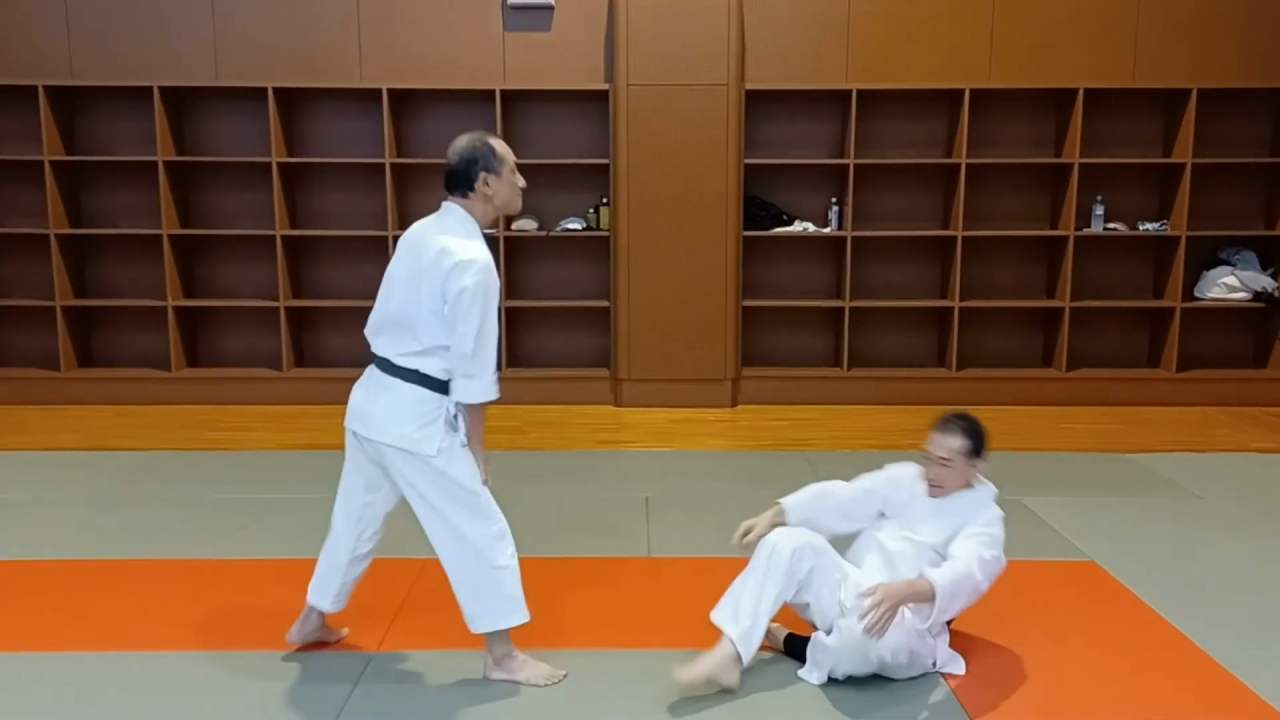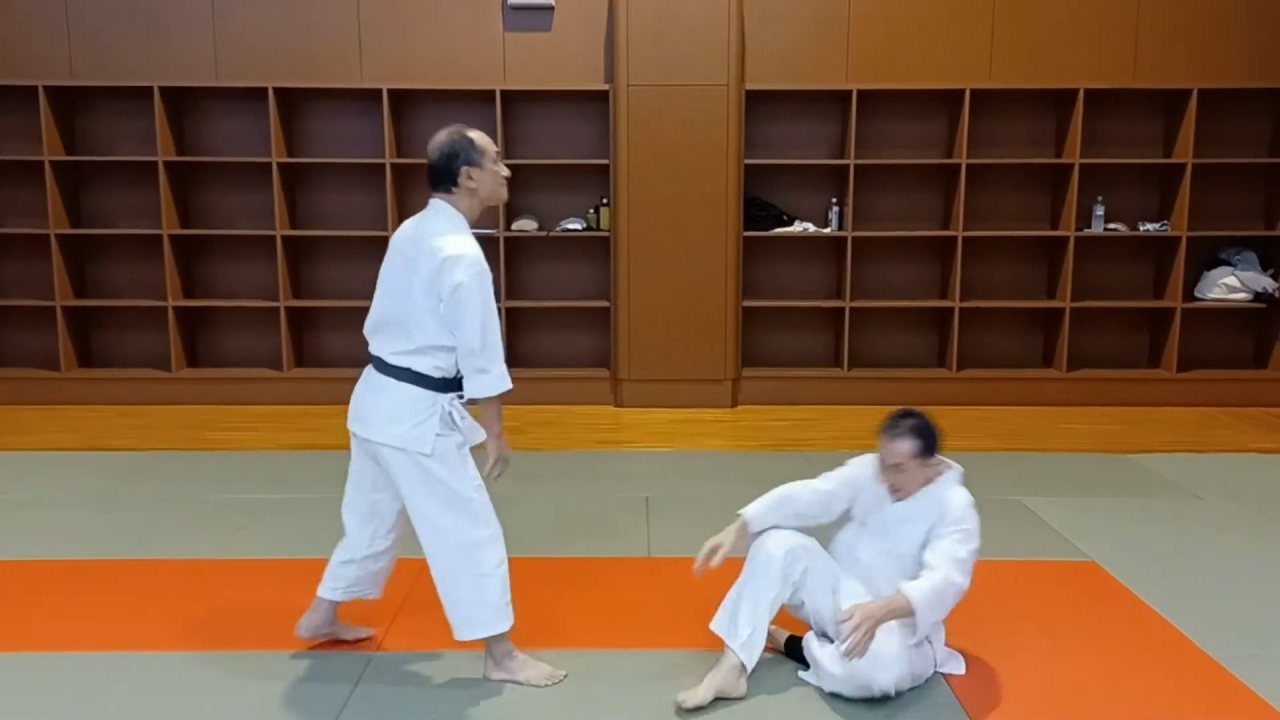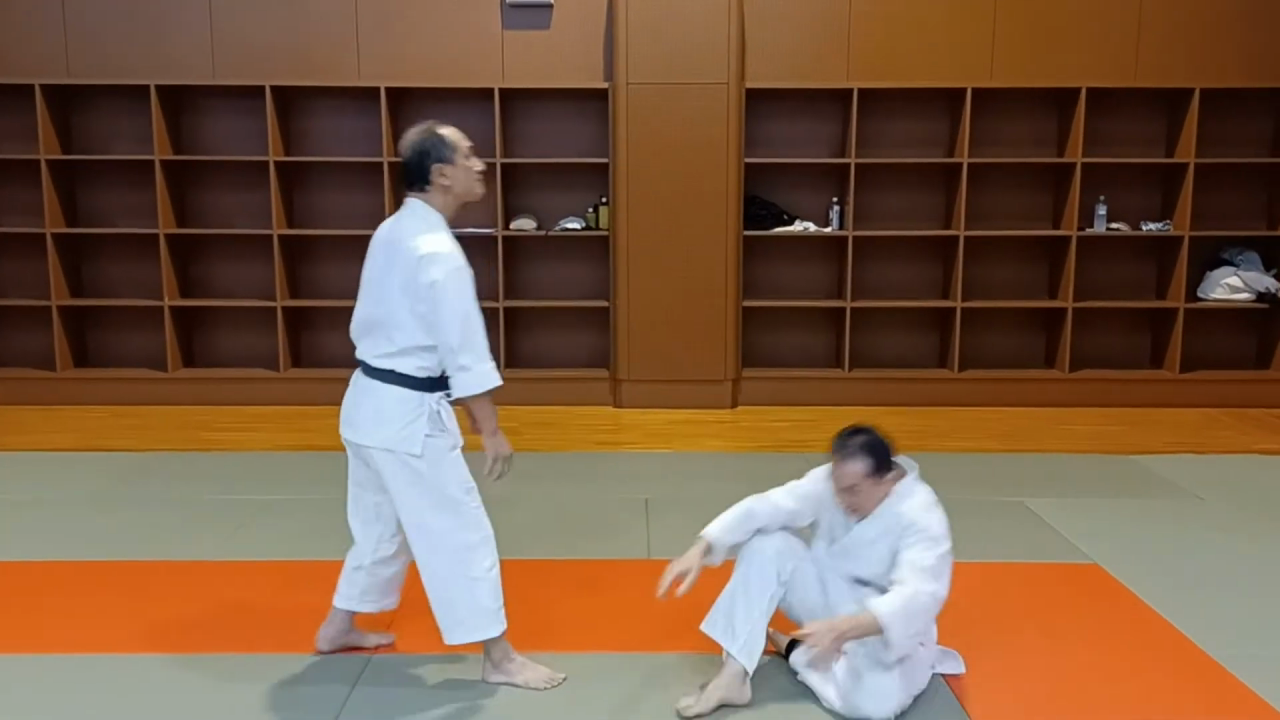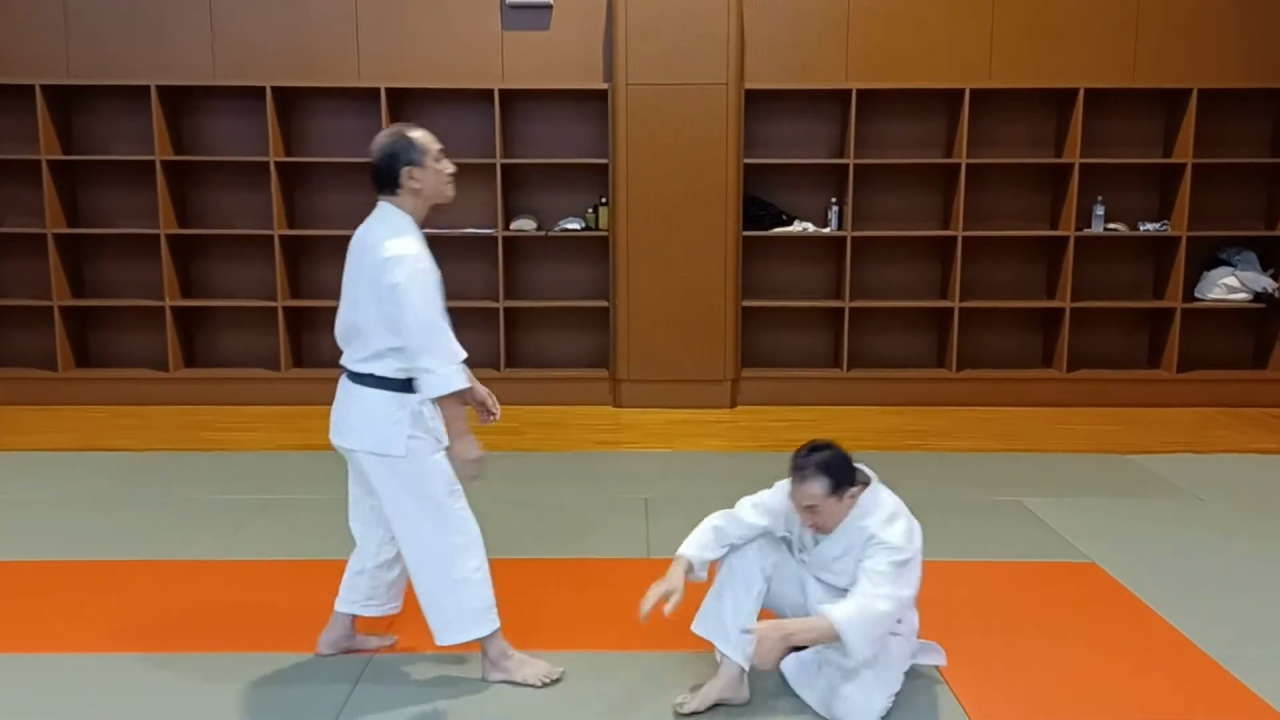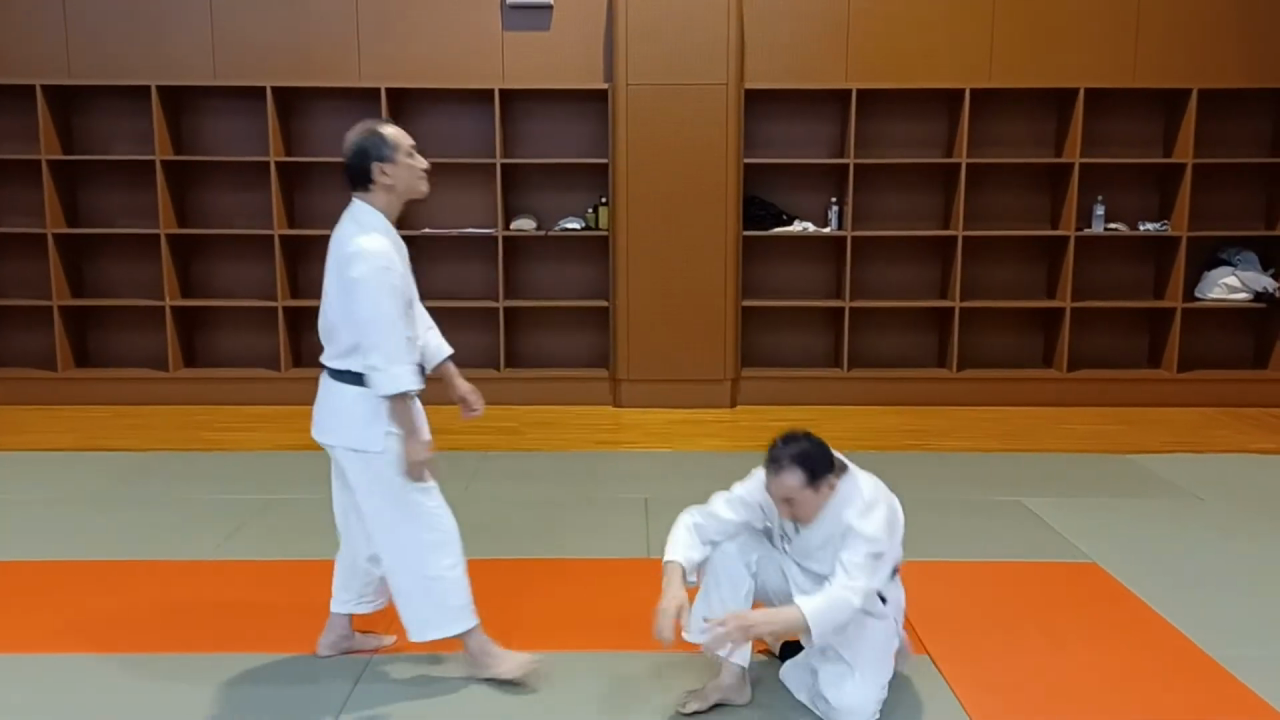
dt=0.1s
person 1, frame 1
left shoulder: (420, 233)
right shoulder: (471, 259)
right elbow: (473, 364)
right wrist: (476, 443)
left hip: (374, 396)
right hip: (419, 413)
left knee: (358, 516)
right knee: (479, 529)
left ankle: (313, 620)
right ankle: (501, 654)
person 1, frame 2
left shoulder: (412, 232)
right shoulder: (456, 253)
right elbow: (480, 352)
left wrist: (469, 415)
right wrist: (493, 431)
left hip: (377, 397)
right hip: (416, 412)
left knee: (371, 520)
right knee: (469, 529)
left ankle: (323, 616)
right ankle: (500, 654)
person 1, frame 3
left shoulder: (394, 232)
right shoulder: (435, 251)
right elbow: (465, 349)
left wrist: (465, 408)
right wrist: (494, 431)
left hip: (369, 401)
right hip: (407, 413)
left knee: (380, 525)
right knee: (461, 532)
left ankle: (341, 624)
right ankle: (498, 656)
person 1, frame 4
left shoulder: (379, 235)
right shoulder: (399, 252)
right elbow: (430, 353)
left wrist: (470, 388)
right wrist: (461, 433)
left hip: (367, 408)
right hip: (391, 413)
left knee: (381, 529)
right knee: (447, 532)
left ankle: (342, 628)
right ankle: (496, 652)
person 1, frame 5
left shoulder: (363, 232)
right shoulder: (370, 248)
left elbow: (410, 321)
right elbow: (386, 353)
left wrist: (453, 379)
right wrist: (411, 436)
left hip: (348, 404)
right hip: (367, 410)
left knee: (366, 527)
right knee: (421, 528)
left ankle: (340, 631)
right ankle: (477, 648)
person 2, frame 1
left shoulder: (984, 520)
right shoulder: (906, 478)
left elbow: (965, 576)
right elbow: (843, 499)
left wrist: (903, 592)
right wrist: (775, 515)
left hip: (899, 627)
right hip: (850, 592)
left knee: (874, 640)
right knee: (788, 543)
left ankle: (799, 648)
right ankle: (727, 657)
person 2, frame 2
left shoulder: (955, 509)
right shoulder: (872, 471)
left elbow: (946, 581)
right elbow: (806, 495)
left wrist: (880, 612)
right wrist: (739, 526)
left hip: (901, 621)
right hip: (841, 595)
left knee: (882, 668)
right knee: (778, 547)
left ankle: (802, 648)
right ankle: (731, 669)
person 2, frame 3
left shoulder: (921, 519)
right shoulder: (833, 484)
left elbow: (919, 598)
right elbow: (765, 508)
left wrist: (845, 629)
right wrist: (700, 549)
left hip: (884, 633)
right hip: (831, 604)
right knee: (768, 548)
left ankle: (797, 653)
right ankle: (733, 677)
person 2, frame 4
left shoulder: (890, 526)
right shoulder: (799, 496)
left elbow: (874, 608)
right elbow: (727, 524)
left wrist: (793, 632)
right wrist: (678, 570)
left hip: (871, 623)
right hip: (812, 595)
right knee: (748, 550)
left ankle: (794, 658)
right ankle: (730, 678)
person 2, frame 5
left shoulder: (870, 513)
right shoulder: (777, 486)
left elbow: (844, 599)
right elbow: (703, 520)
left wrist: (759, 623)
right wrist: (673, 584)
left hip: (857, 606)
right hip: (798, 579)
right knee: (730, 545)
left ankle: (790, 655)
right ankle: (730, 679)
